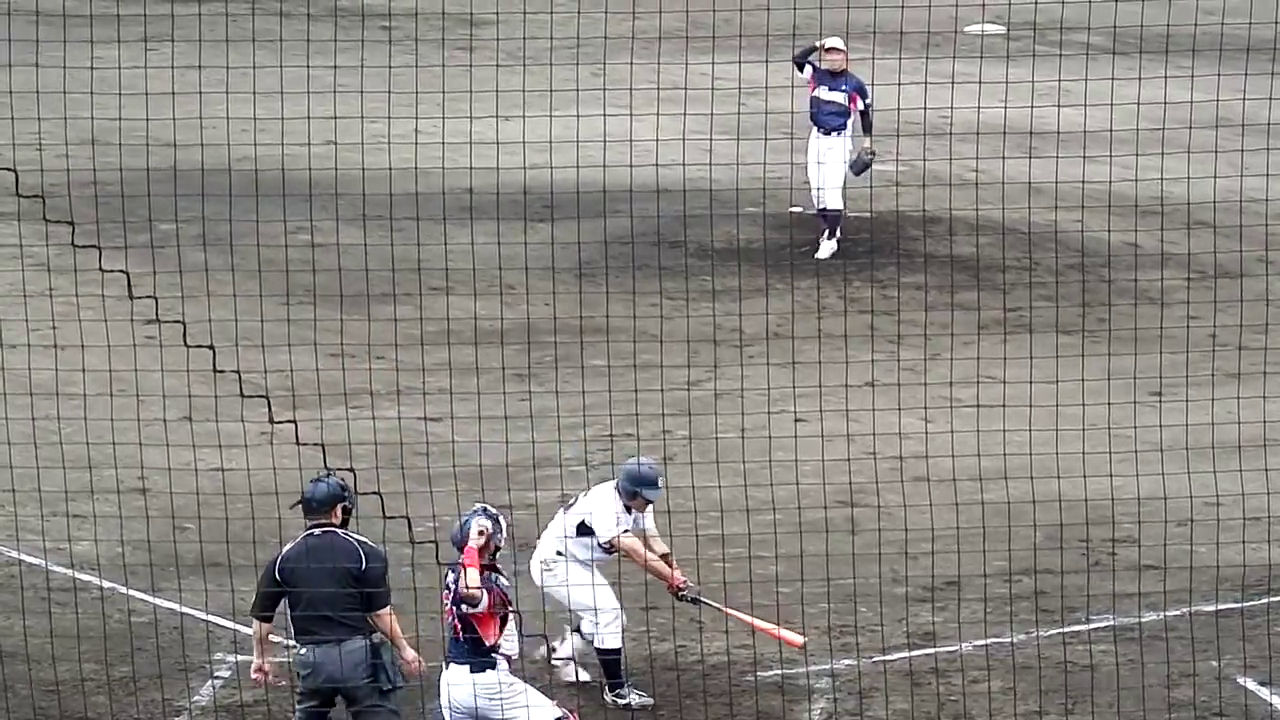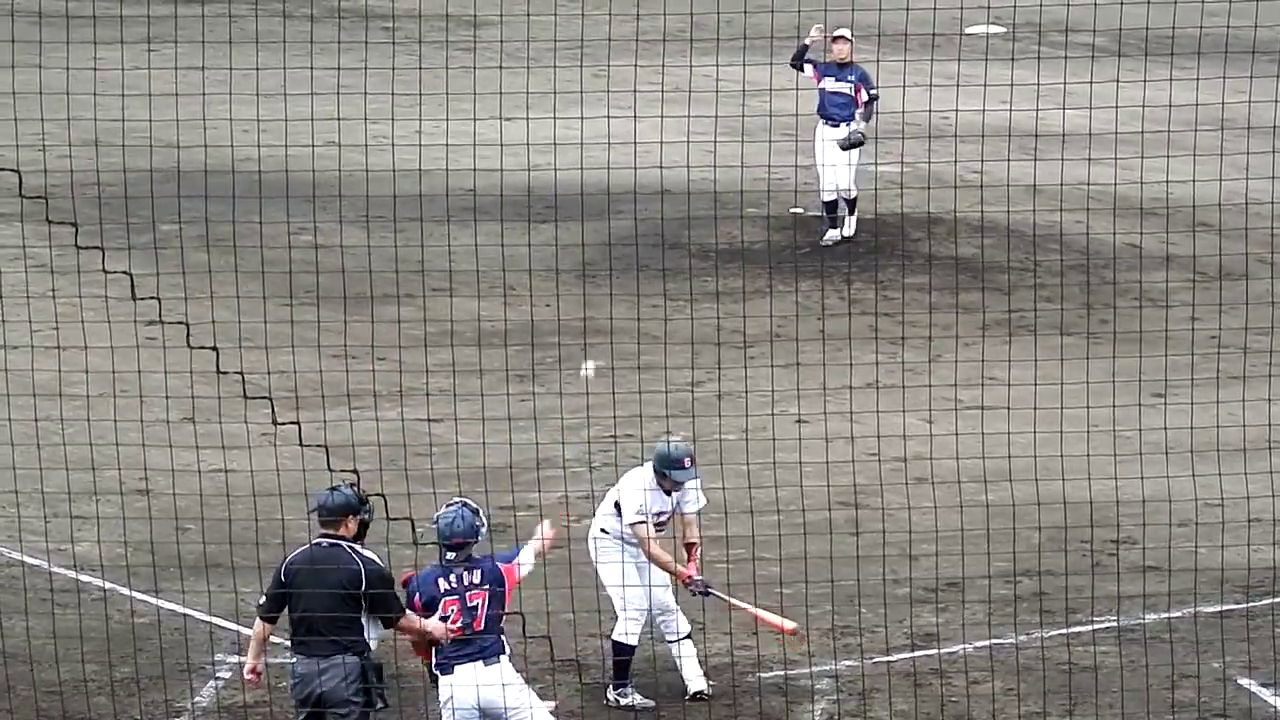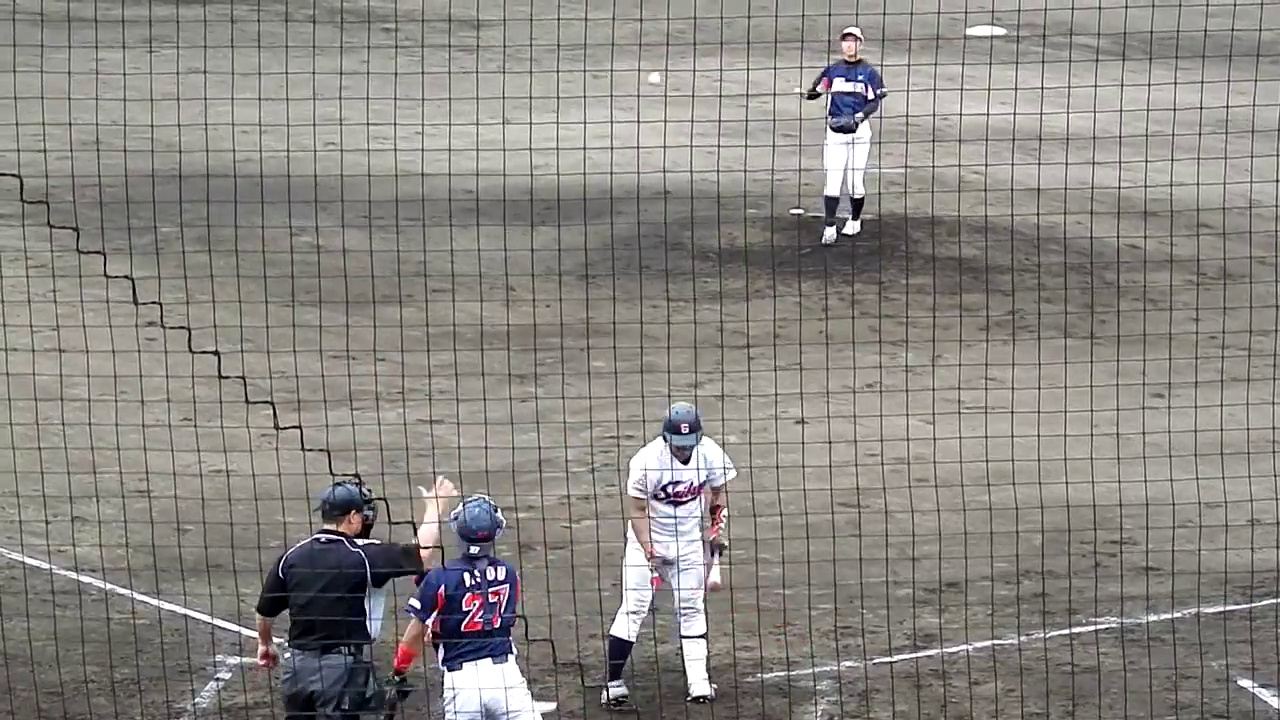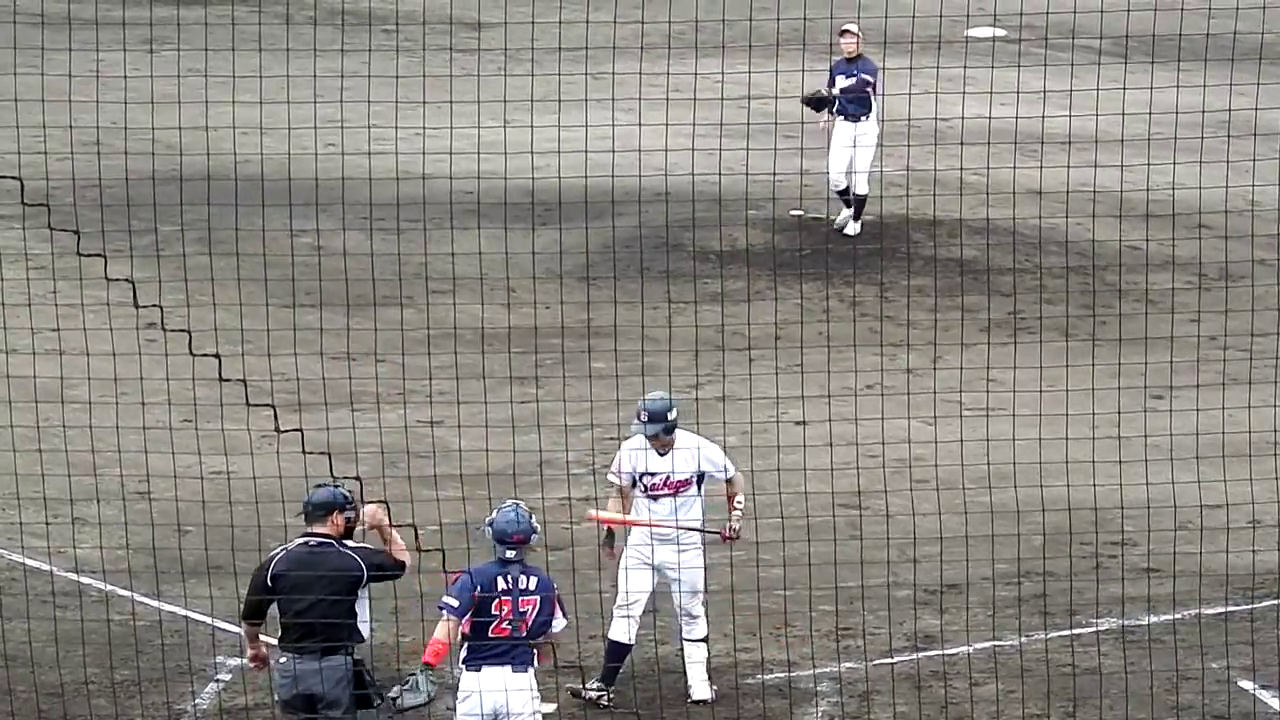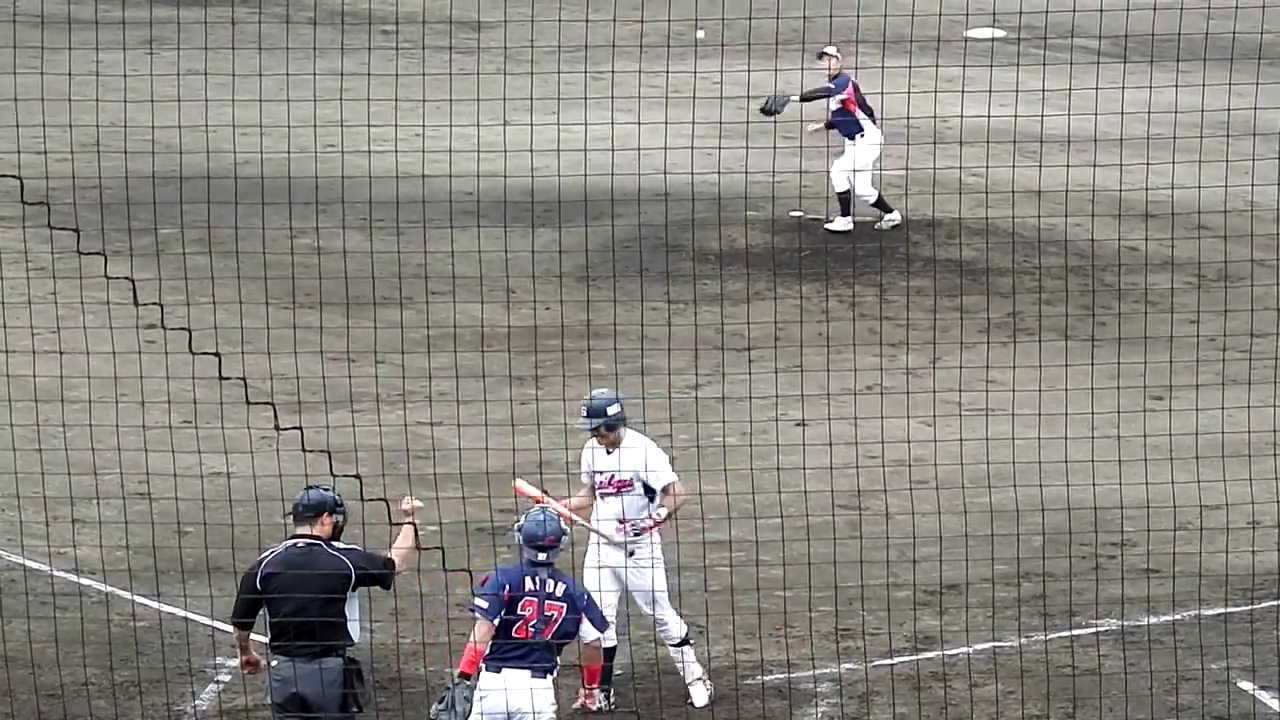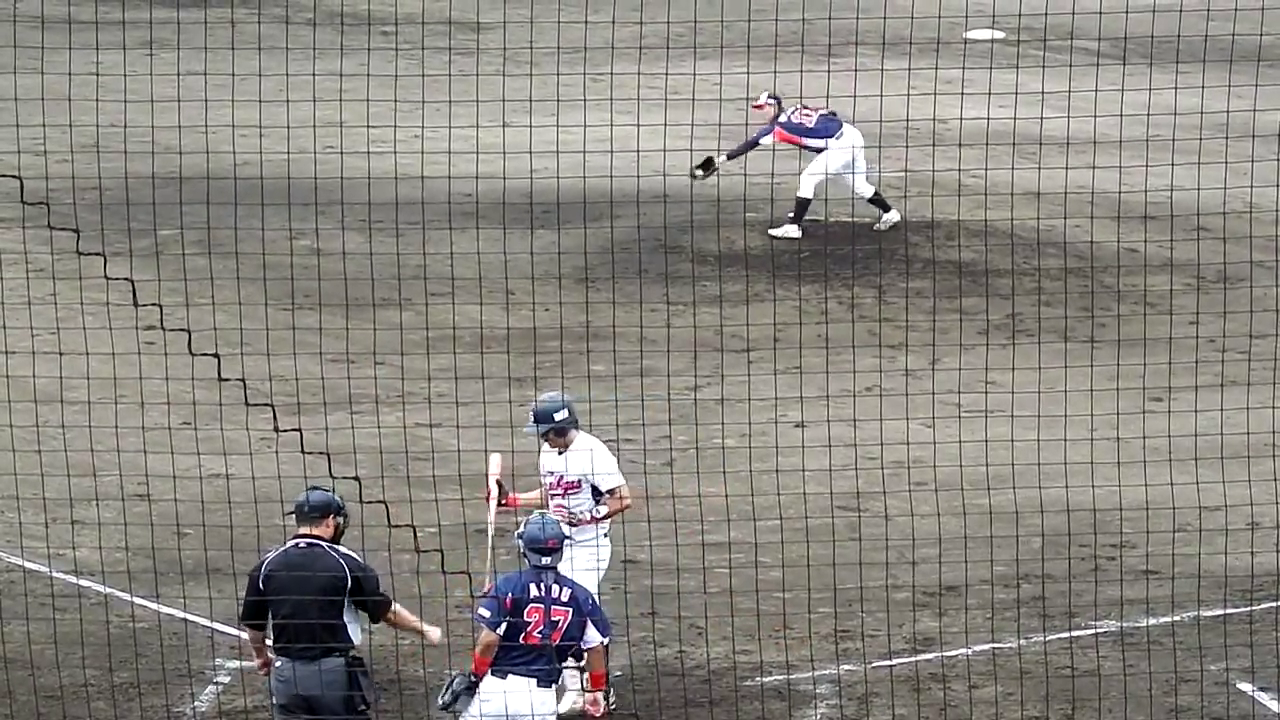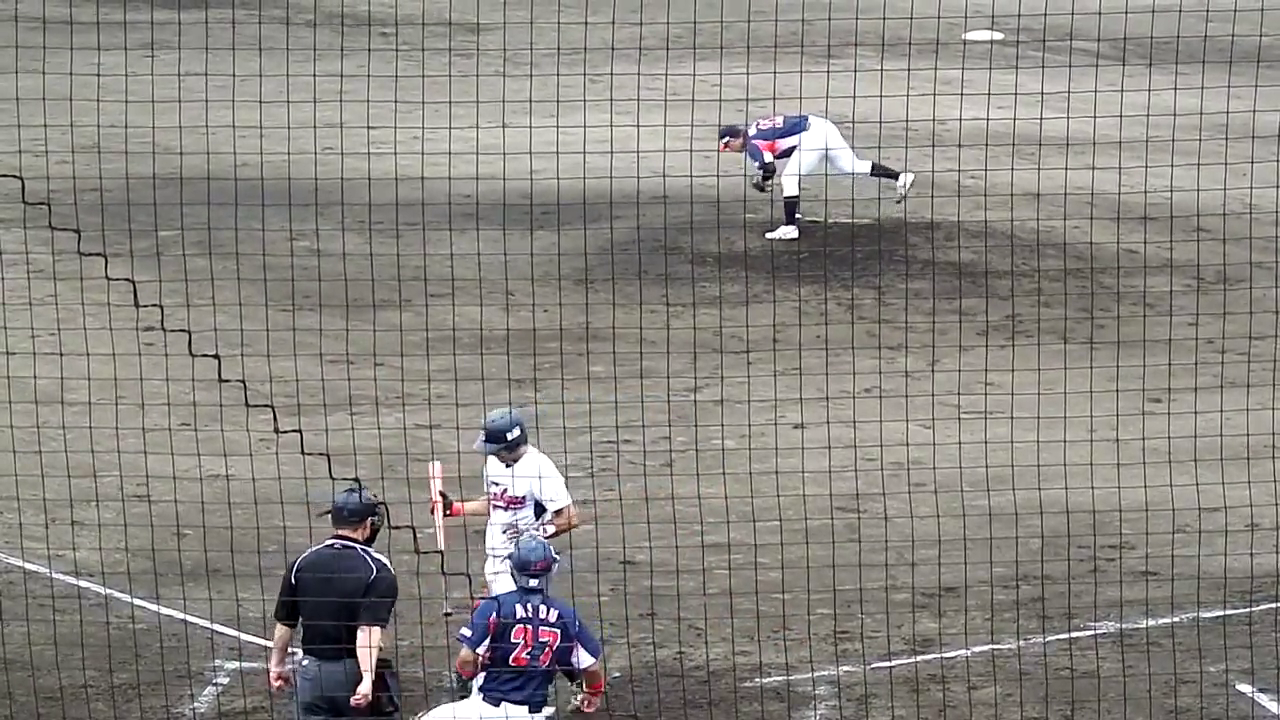
dt=0.3s
person 1, frame 1
left shoulder: (638, 500)
right shoulder: (604, 508)
left elbow: (653, 541)
right elbow: (638, 554)
left wrist: (675, 573)
right wrist: (674, 581)
left hip: (583, 560)
right hip: (556, 562)
left knee: (607, 611)
right knee: (608, 614)
left ankle: (562, 653)
right ankle: (616, 690)
person 1, frame 2
left shoulder: (686, 482)
right shoulder: (635, 487)
left elbow: (690, 528)
right elbow: (649, 547)
left wrist: (693, 567)
right wrist: (684, 575)
left hip: (639, 545)
right hip: (611, 544)
left knee: (667, 608)
right knee: (635, 610)
left ankle: (695, 680)
right ankle: (619, 689)
person 1, frame 3
left shoulder: (711, 453)
right shoulder: (647, 459)
left elbow: (718, 492)
right elbow: (638, 511)
left wrist: (716, 529)
right wrist: (650, 553)
left hip: (689, 541)
right hip: (647, 540)
left knee: (691, 607)
right knee: (634, 606)
left ankle: (698, 680)
right ankle: (614, 682)
person 1, frame 4
left shoulder: (701, 450)
right shoulder: (631, 450)
left elbow: (734, 481)
right elbow: (621, 496)
left wrist: (735, 517)
right wrist: (610, 530)
left hip: (685, 546)
right hip: (641, 544)
left knee: (691, 612)
right knee: (626, 610)
left ankle: (699, 681)
right ankle: (604, 685)
person 1, frame 5
left shoulder: (644, 451)
right shoulder: (591, 450)
left elbow: (675, 497)
left wrist: (644, 524)
right wrist: (560, 506)
left hip: (640, 548)
right hip: (600, 548)
left knee: (659, 613)
right knee: (601, 617)
left ankle: (694, 674)
right ankle: (605, 691)
person 1, frame 6
left shoulder: (592, 452)
right shoulder: (548, 451)
left elbow: (623, 499)
left wrist: (585, 517)
right wrist: (510, 499)
left hip: (587, 550)
left ankle: (574, 689)
person 1, frame 7
left shoulder: (538, 470)
right shoulder: (494, 462)
left elbow: (569, 517)
left wrist: (534, 534)
right wrist: (455, 508)
right hip: (497, 558)
right ankle: (574, 676)
person 2, frame 1
left shoulder: (286, 557)
right shoulder: (361, 550)
left elbow: (262, 615)
right elbow: (380, 611)
left wrist: (261, 657)
right wrist: (404, 648)
left hip: (312, 658)
right hip: (356, 653)
person 2, frame 2
left shoulder: (293, 561)
right shoulder: (364, 565)
left elbow: (266, 617)
right elbow: (396, 620)
left wrist: (254, 657)
right wrist: (429, 628)
left hip: (303, 668)
right hip: (346, 669)
person 2, frame 3
left shoulder: (292, 557)
right shoulder: (366, 556)
left elbow: (266, 611)
right elbow: (422, 554)
left wrist: (265, 644)
right wrist: (433, 505)
left hip: (298, 665)
right hip: (341, 667)
person 2, frame 4
left shoulder: (277, 560)
right shoulder: (355, 559)
left elbow: (250, 618)
right elbow: (402, 561)
left wrist: (254, 647)
right wrist: (384, 526)
left hip: (291, 668)
right hip: (336, 668)
person 2, frame 5
left shoulder: (266, 564)
right shoulder: (344, 561)
left elbow: (241, 623)
right elbow: (393, 564)
left wrist: (245, 653)
right wrist: (409, 521)
left hip: (283, 672)
right hip: (329, 672)
person 2, frame 6
left shoulder: (268, 565)
right shoulder: (344, 563)
left elbow: (253, 625)
right elbow: (385, 611)
left wrist: (261, 655)
right wrist: (423, 628)
left hip: (287, 673)
right hip: (335, 672)
person 2, frame 7
left shoulder: (303, 563)
right shoulder: (376, 568)
left elbow: (285, 623)
right elbow: (369, 630)
left wrist: (277, 662)
right wrist: (368, 678)
left hip: (313, 672)
right hip: (358, 672)
person 3, frame 1
left shoulder: (456, 572)
right shoulder: (486, 582)
right elbow: (470, 593)
right wrist: (472, 546)
left hip: (452, 680)
right hip: (489, 682)
person 3, frame 2
left shoulder: (420, 583)
right shoulder: (495, 570)
right elbow: (537, 547)
left wrist: (431, 662)
right wrist: (544, 533)
left hip: (453, 683)
right hip: (498, 675)
person 3, frame 3
left shoulder: (441, 577)
right shoulder: (509, 574)
left elbow: (416, 633)
left wrist: (398, 675)
left hip: (461, 681)
right hip: (505, 674)
person 3, frame 4
left shoulder: (475, 578)
right shoulder: (544, 583)
left elbow: (448, 626)
right elbow: (548, 637)
left wrist: (426, 669)
left hip: (477, 681)
right hip: (521, 681)
person 3, frame 5
left shoulder: (503, 578)
right shoulder: (574, 591)
left elbow: (483, 631)
right elbow: (592, 644)
left wrist: (463, 677)
right wrist: (591, 685)
left hip: (495, 682)
right hip: (539, 688)
person 3, frame 6
left shoulder: (508, 585)
right shoulder: (580, 596)
left elbow: (489, 640)
right elbow: (596, 648)
left wrist: (474, 676)
right wrist: (596, 689)
left hip: (499, 687)
right hip: (542, 695)
person 3, frame 7
left shoulder: (493, 607)
right shoulder: (567, 616)
left elbow: (467, 659)
right elbow: (592, 667)
left wrist: (464, 676)
right wrist: (594, 692)
person 4, frame 1
left shoulder: (854, 83)
right shoulder: (817, 75)
left elbow: (865, 112)
right elbow: (797, 59)
left wrist: (867, 142)
right wrist: (819, 45)
left hip: (840, 141)
right hip: (817, 138)
left knee: (833, 190)
right knee: (817, 192)
left ankle: (832, 240)
right ankle: (830, 229)
person 4, frame 2
left shoulder: (860, 74)
right shoulder: (823, 69)
left elbow: (870, 103)
right elbow: (795, 62)
left wrist: (863, 125)
right wrist: (809, 40)
left hip: (847, 131)
right hip: (824, 131)
left knee: (844, 183)
right knee: (826, 184)
left ankle: (851, 215)
right ankle: (833, 228)
person 4, frame 3
left shoulder: (869, 72)
right shoulder: (832, 69)
left elbow: (875, 103)
right elbow: (817, 91)
left wrist: (859, 116)
right wrist: (807, 94)
left hip: (859, 131)
right hip: (835, 130)
left knee: (856, 180)
right knee: (833, 179)
left ankle: (855, 221)
right ankle: (830, 228)
person 4, frame 4
left shoulder: (868, 66)
right shoulder: (836, 67)
left elbow: (861, 86)
left wrist: (837, 92)
right wrist: (830, 115)
left hip: (866, 127)
right hip: (842, 125)
left knee: (860, 177)
right knee: (835, 174)
left ankle: (856, 221)
right ankle: (848, 208)
person 4, frame 5
left shoulder: (844, 80)
right shoulder: (837, 84)
left elbow: (825, 92)
left wrist: (796, 98)
right wrist: (823, 125)
left hip: (867, 141)
right hip: (853, 141)
left knee: (838, 169)
right knee: (860, 189)
left ankle: (845, 218)
right ankle: (891, 215)
person 4, frame 6
left shoulder: (778, 125)
right shoulder: (796, 110)
left elbow: (751, 142)
right elbow: (831, 114)
left wrist: (722, 159)
left hip: (841, 143)
right hip: (851, 135)
left knee: (808, 178)
right knee: (859, 186)
left ankle: (794, 226)
right ankle: (889, 213)
person 4, frame 7
left shoulder: (752, 144)
right shoulder: (756, 128)
left elbow: (769, 170)
left wrist: (760, 181)
left hip: (812, 135)
right hip: (821, 125)
left knee: (789, 178)
right knee: (854, 166)
left ankle: (789, 227)
right ankle: (900, 177)
